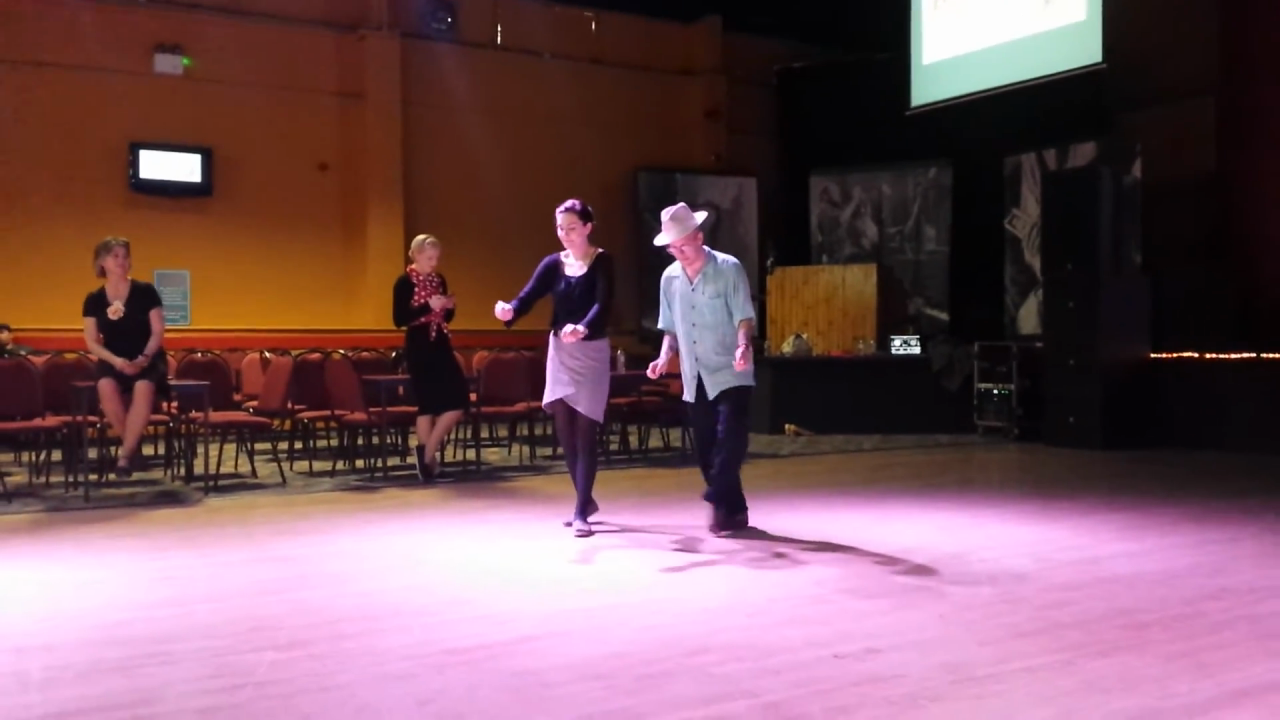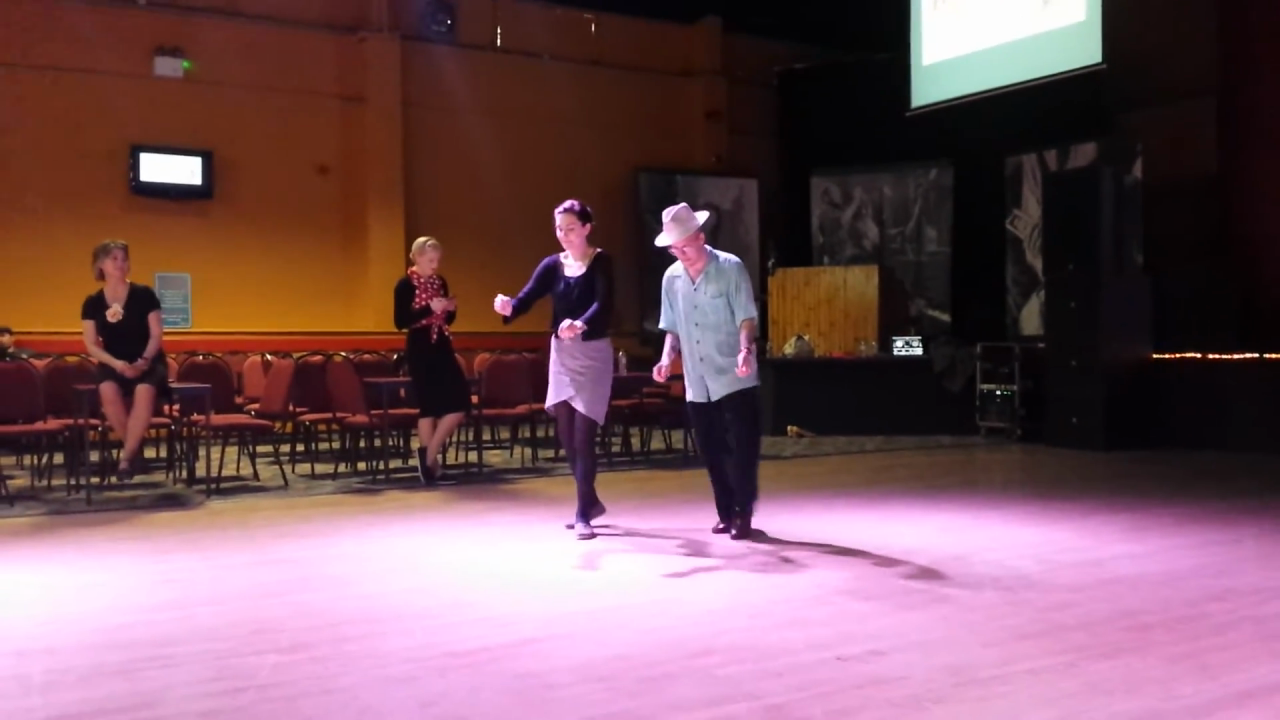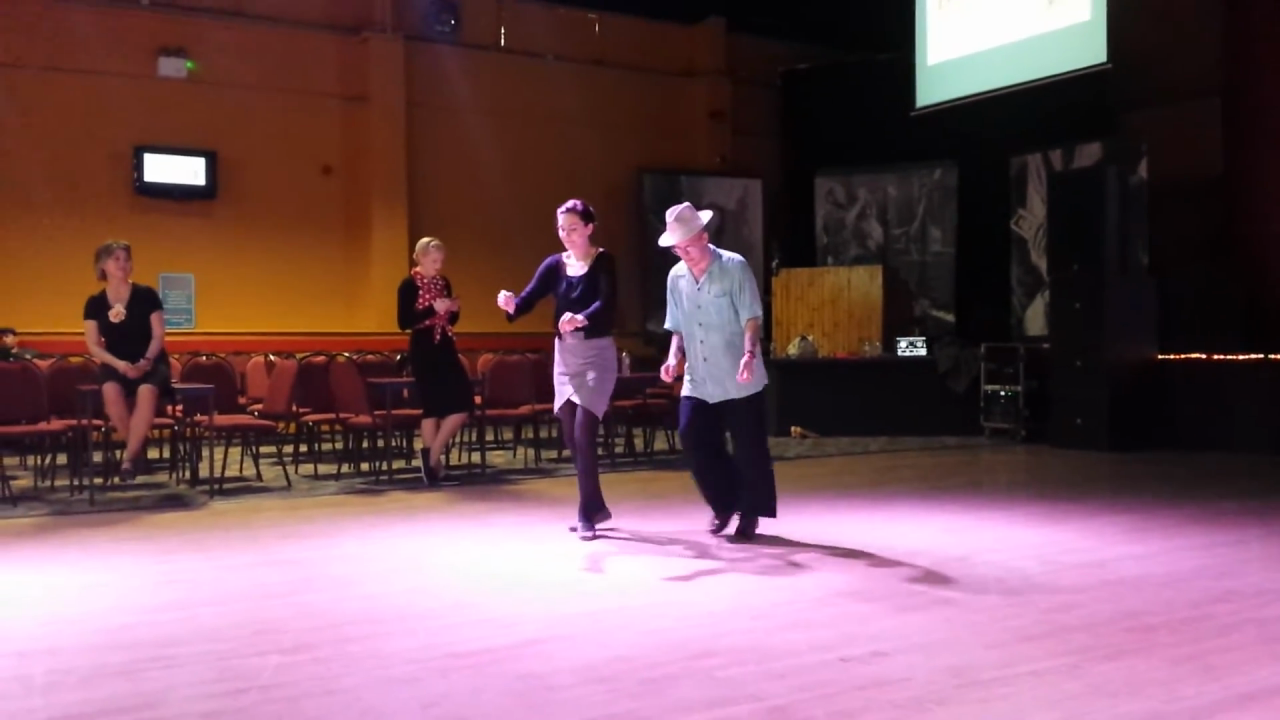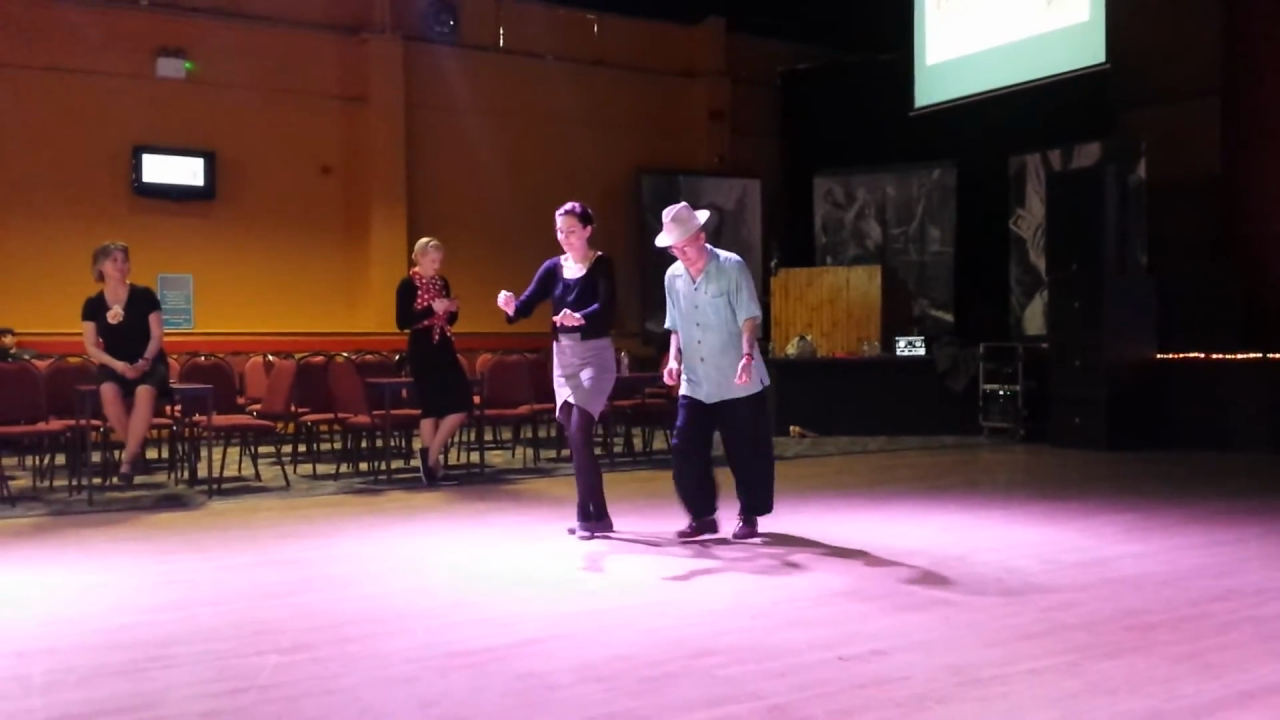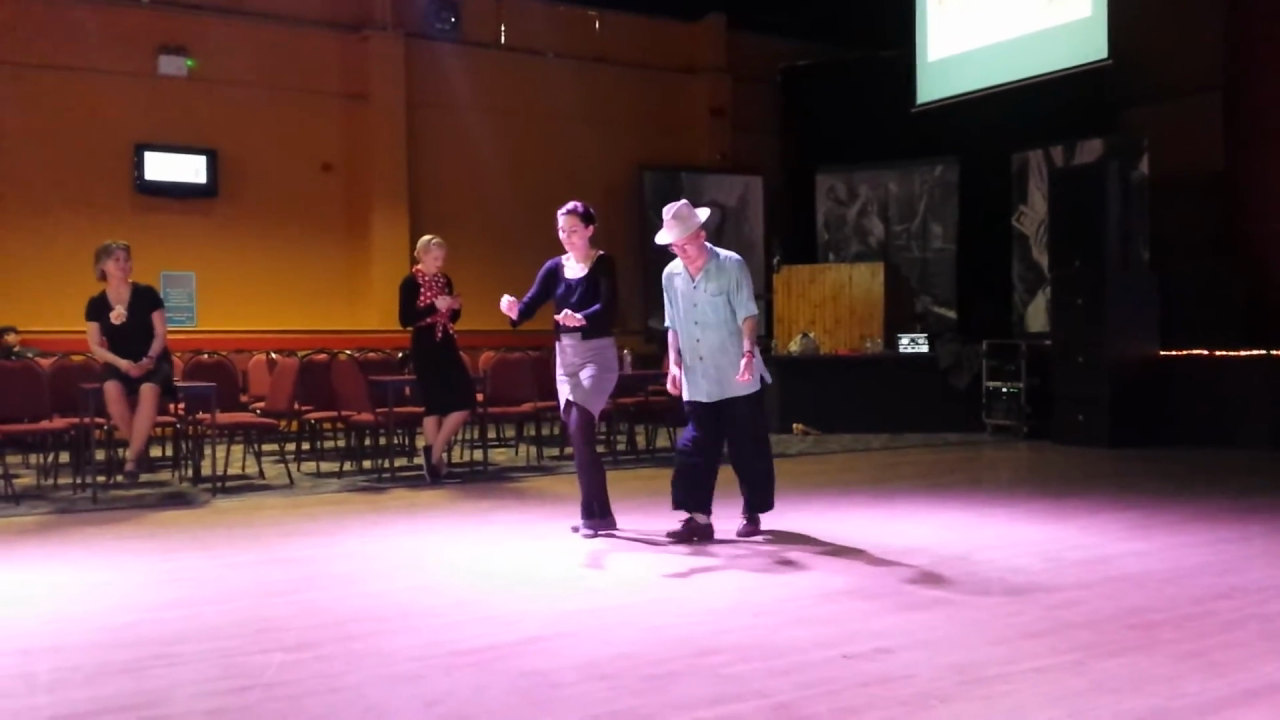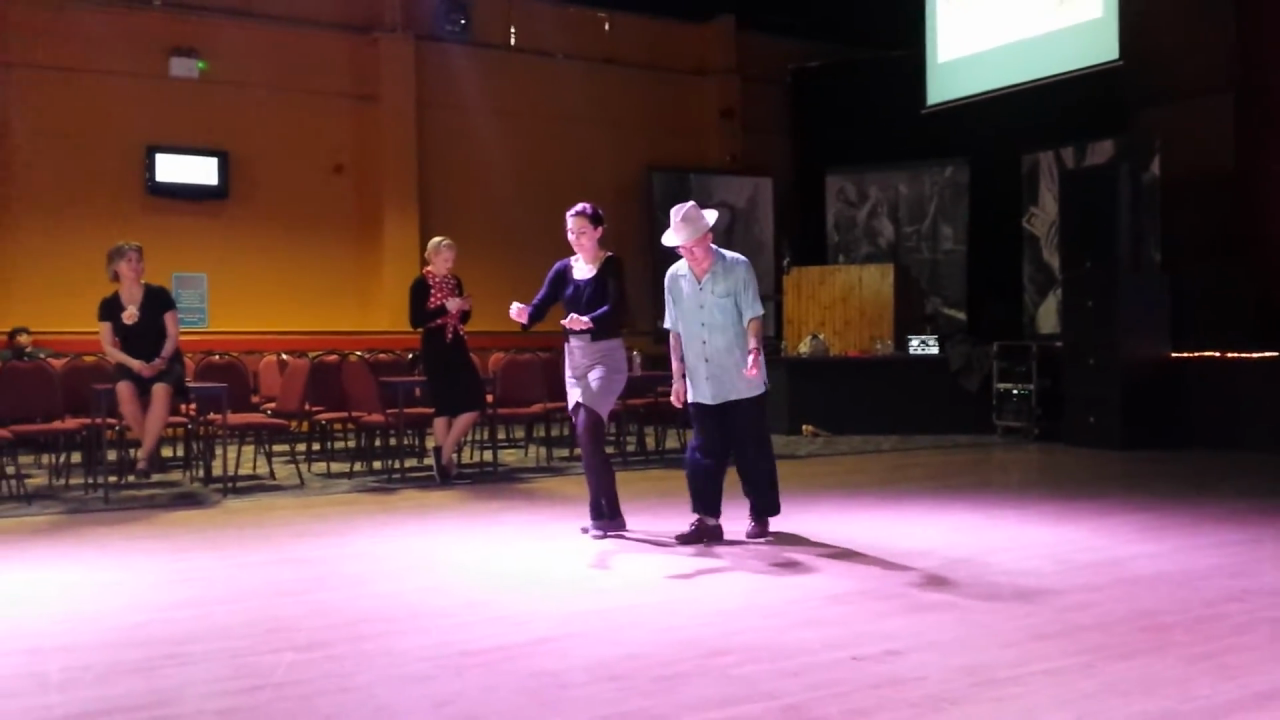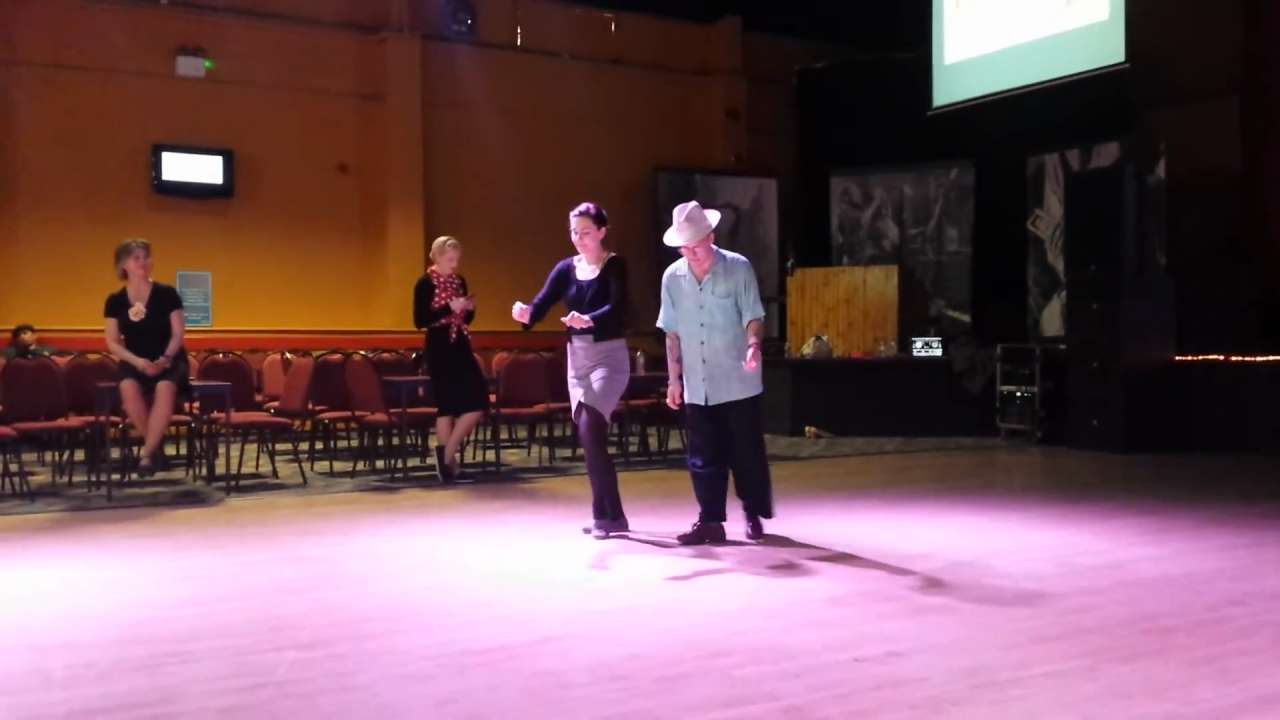
dt=0.1s
person 1, frame 1
left shoulder: (729, 269)
right shoulder: (669, 278)
left elbow: (743, 317)
left wrist: (743, 347)
right wrist: (664, 358)
left hip: (729, 375)
right hip: (694, 378)
left knee: (729, 438)
right knee: (708, 448)
left ankle: (727, 507)
right ankle: (728, 508)
person 1, frame 2
left shoulder: (731, 268)
right shoulder: (671, 278)
left elbow: (746, 318)
left wrist: (745, 350)
right wrist: (667, 359)
left hip: (733, 376)
right hip: (697, 379)
left knee: (742, 443)
right knee: (712, 450)
left ankle: (742, 511)
right ankle: (728, 510)
person 1, frame 3
left shoulder: (735, 267)
right shoulder: (676, 278)
left elbow: (751, 318)
left wrist: (749, 354)
right wrist: (673, 358)
left hip: (738, 380)
right hip: (698, 380)
left knee: (749, 449)
right knee: (693, 441)
left ankle: (749, 514)
right ankle: (724, 505)
person 1, frame 4
left shoulder: (732, 267)
right shoulder: (672, 277)
left elbow: (749, 318)
left wrist: (747, 356)
right wrist: (674, 360)
left hip: (737, 380)
right hip: (695, 380)
left knee: (748, 449)
right knee: (684, 443)
left ankle: (749, 514)
right ankle: (703, 515)
person 1, frame 5
left shoulder: (731, 266)
right shoulder: (670, 276)
left elbow: (747, 315)
right elbow: (674, 328)
left wrist: (748, 353)
right wrist: (674, 365)
left hip: (737, 378)
right hip: (696, 381)
left knee: (748, 447)
right knee: (694, 449)
left ankle: (753, 512)
right ankle: (698, 518)
person 1, frame 6
left shoulder: (737, 267)
right shoulder: (674, 277)
left elbow: (752, 316)
right elbow: (675, 330)
left wrist: (754, 351)
right wrist: (678, 374)
left hip: (741, 380)
right hip: (700, 384)
left knee: (751, 449)
right knee: (704, 453)
left ankle: (760, 513)
right ankle: (708, 519)
person 1, frame 7
left shoulder: (738, 269)
right shoulder: (672, 278)
left elbow: (752, 317)
right elbow: (672, 332)
left wrist: (753, 346)
right wrist: (674, 378)
left hip: (738, 381)
right hip: (697, 384)
left knee: (746, 452)
right knee: (704, 455)
left ankle: (753, 514)
right ankle: (712, 521)
person 2, frame 1
left shoulder: (602, 262)
right shoulder: (553, 263)
left elbow: (603, 305)
right elbow: (528, 297)
left wrist: (582, 328)
right wrist: (509, 311)
left hip: (592, 353)
right hip: (560, 352)
left knee: (585, 434)
right knee: (565, 432)
left ankle: (581, 511)
right ankle: (585, 501)
person 2, frame 2
left shoulder: (601, 262)
right shoulder: (553, 264)
left elbow: (603, 304)
right elbow: (528, 297)
left wrist: (581, 323)
right wrist: (509, 306)
left hip: (593, 353)
right hip: (562, 353)
left knee: (584, 436)
right knee: (567, 435)
left ankle: (583, 514)
right ankle: (590, 501)
person 2, frame 3
left shoulder: (603, 261)
right shoulder: (554, 264)
left elbow: (607, 303)
right elbow: (529, 298)
left wrist: (582, 318)
right wrist: (511, 304)
left hip: (596, 352)
right hip: (565, 354)
left knee: (583, 433)
right knee: (573, 437)
left ankle: (585, 514)
right ankle: (597, 507)
person 2, frame 4
left shoulder: (601, 264)
right shoulder: (552, 268)
left elbow: (606, 306)
right elbow: (529, 302)
left wrist: (580, 317)
right wrist: (511, 306)
left hip: (595, 353)
right hip: (563, 356)
left knee: (580, 432)
right knee: (577, 440)
left ankle: (584, 515)
right ankle: (599, 514)
person 2, frame 5
left shoulder: (603, 264)
right shoulder: (554, 267)
left elbow: (607, 307)
right elbow: (532, 304)
left wrist: (581, 318)
right wrist: (514, 309)
left hip: (597, 353)
right hip: (565, 355)
left knee: (578, 430)
right knee: (582, 438)
left ankle: (590, 512)
right ankle: (603, 513)
person 2, frame 6
left shoulder: (611, 265)
right shoulder: (563, 269)
left elbow: (615, 309)
right elbow: (541, 306)
left wrist: (588, 320)
right wrist: (524, 314)
left hip: (606, 354)
right hip: (574, 357)
left knee: (586, 431)
right knee: (591, 439)
left ankle: (598, 512)
right ankle: (612, 514)
person 2, frame 7
left shoulder: (614, 266)
right shoulder: (566, 268)
left elbow: (616, 309)
right elbow: (543, 303)
left wrist: (588, 320)
right wrist: (526, 313)
left hip: (608, 355)
right hip: (577, 357)
left knee: (590, 431)
right knee: (592, 438)
left ankle: (600, 513)
right ankle: (614, 514)
person 3, frame 1
left shoulder: (439, 280)
right shoulder: (405, 282)
right elbow: (399, 320)
left wrist: (449, 307)
right wrist: (428, 306)
left hip: (441, 345)
right hip: (419, 347)
left knee: (458, 399)
right knee: (428, 403)
left ankle: (427, 453)
right ankle: (427, 459)
person 3, frame 2
left shoulder: (440, 282)
right shoulder: (406, 284)
right elbow: (400, 322)
left wrist: (450, 309)
right wrist: (429, 309)
left hip: (442, 347)
right hip: (420, 349)
left knee: (459, 402)
right knee: (429, 405)
left ankle: (429, 456)
right ankle: (429, 462)
person 3, frame 3
left shoulder: (443, 282)
right shoulder: (409, 285)
right elbow: (404, 322)
left wrist: (454, 309)
right wrist: (432, 309)
left hip: (445, 347)
right hip: (423, 349)
left knee: (463, 402)
right knee: (432, 406)
left ankle: (432, 456)
right ankle: (432, 463)
person 3, frame 4
left shoulder: (442, 282)
right shoulder: (408, 285)
right elbow: (402, 322)
left wrist: (452, 309)
right wrist: (431, 309)
left hip: (444, 347)
right hip: (422, 349)
left knee: (461, 402)
right knee: (431, 406)
left ankle: (431, 456)
right ankle: (431, 463)
person 3, frame 5
left shoulder: (445, 280)
right shoulder: (410, 282)
right elbow: (405, 320)
left wrist: (455, 307)
right wrist: (434, 307)
left hip: (447, 345)
right hip: (425, 347)
left knee: (465, 400)
right knee: (434, 404)
left ankle: (434, 454)
right ankle: (434, 461)
person 3, frame 6
left shoulder: (455, 281)
right shoulder: (421, 284)
right elbow: (416, 321)
left wrist: (465, 308)
right wrist: (444, 308)
left hip: (457, 346)
right hip: (435, 348)
left knee: (474, 401)
right knee: (444, 404)
left ankle: (445, 455)
right ankle: (444, 461)
person 3, frame 7
left shoulder: (459, 281)
right shoulder: (425, 284)
right elbow: (420, 321)
left wrist: (469, 309)
right wrist: (448, 308)
left hip: (461, 346)
right hip: (439, 348)
left knee: (477, 401)
right knee: (447, 404)
left ankle: (447, 455)
right ankle: (447, 461)
person 4, frame 1
left shoulder: (146, 292)
right shoulder: (94, 300)
left elbow: (158, 332)
right elbow: (92, 342)
left wrist: (144, 358)
right wrist: (115, 361)
left hip: (148, 360)
right hip: (113, 361)
left knee: (143, 388)
right knee: (106, 388)
left ankle: (126, 452)
right ankle: (131, 444)
person 4, frame 2
left shoulder: (144, 294)
right shoulder: (92, 303)
left elbow: (156, 335)
right elbow: (91, 345)
left wrist: (143, 361)
right wrist: (116, 363)
left hip: (148, 362)
right hip: (113, 364)
left knee: (144, 391)
right knee: (109, 391)
left ankle: (127, 454)
right ankle: (133, 447)
person 4, frame 3
left shoulder: (146, 295)
right shoulder: (95, 303)
left elbow: (158, 335)
right elbow: (93, 345)
left wrist: (146, 361)
right wrist: (118, 363)
left hip: (150, 362)
right hip: (115, 364)
left knee: (146, 391)
right knee: (111, 391)
left ankle: (129, 455)
right ankle: (135, 447)
person 4, frame 4
left shoulder: (144, 295)
right shoulder: (92, 304)
left elbow: (157, 335)
right elbow: (91, 346)
left wrist: (144, 362)
right wrist: (117, 364)
left hip: (148, 363)
right hip: (113, 364)
left knee: (144, 392)
right knee: (108, 392)
left ankle: (128, 457)
right ankle: (134, 448)
person 4, frame 5
left shoulder: (147, 294)
right shoulder: (96, 304)
left elbow: (161, 334)
right elbow: (95, 346)
left wrist: (148, 360)
right wrist: (121, 363)
left hip: (153, 361)
right hip: (118, 364)
left knee: (148, 390)
right knee: (112, 390)
left ankle: (133, 456)
right ankle: (137, 447)
person 4, frame 6
left shoulder: (159, 295)
right shoulder: (108, 305)
left elbow: (173, 334)
right elbow: (108, 346)
left wrist: (161, 361)
right wrist: (133, 363)
left hip: (165, 362)
right hip: (130, 364)
left knee: (161, 390)
right knee: (125, 390)
left ankle: (145, 454)
right ankle: (150, 446)
person 4, frame 7
left shoulder: (166, 293)
right shoulder: (115, 301)
left elbow: (178, 333)
right elbow: (112, 343)
left wrist: (165, 359)
right wrist: (137, 361)
left hip: (169, 361)
right hip: (135, 362)
left knee: (165, 388)
right knee: (128, 388)
left ankle: (147, 452)
right ankle: (154, 444)
